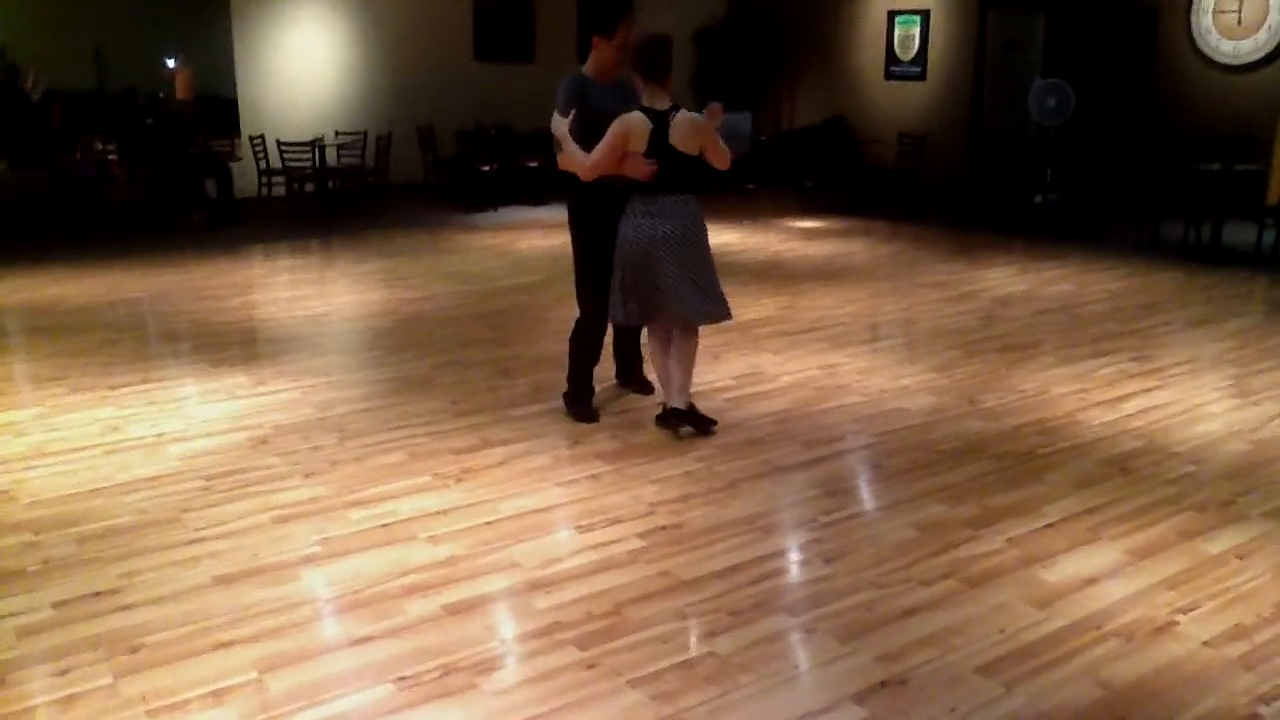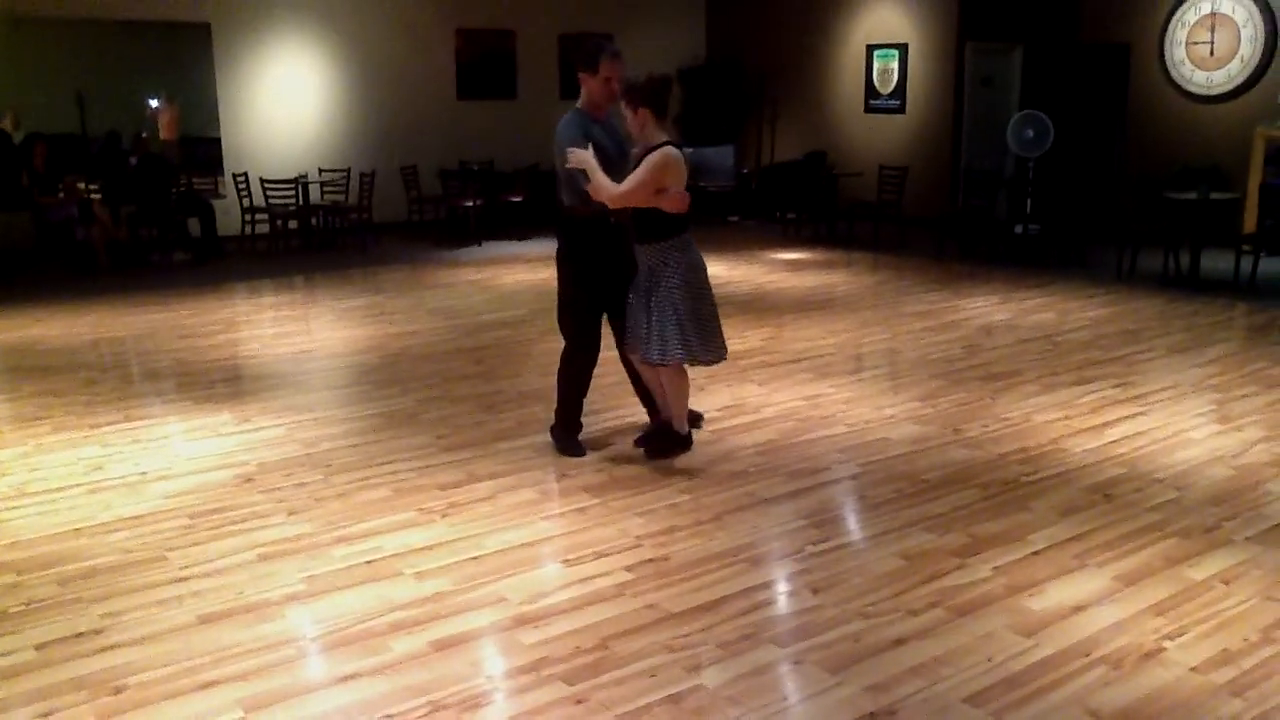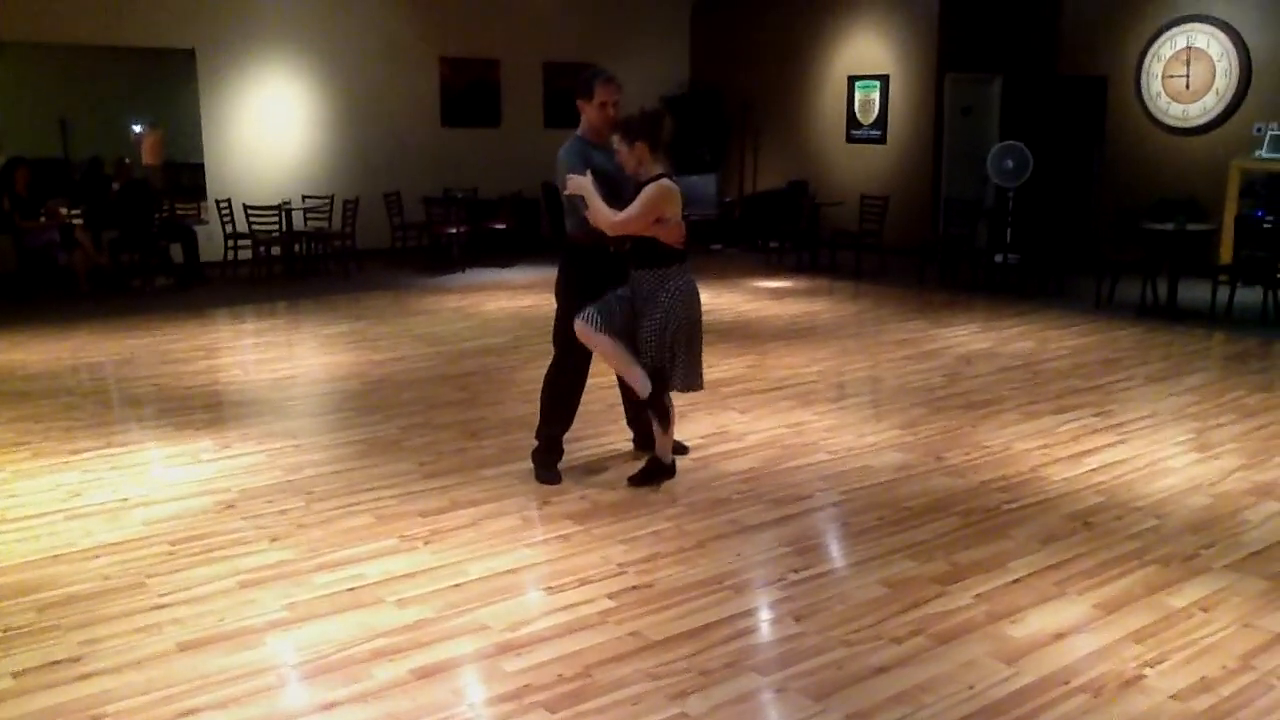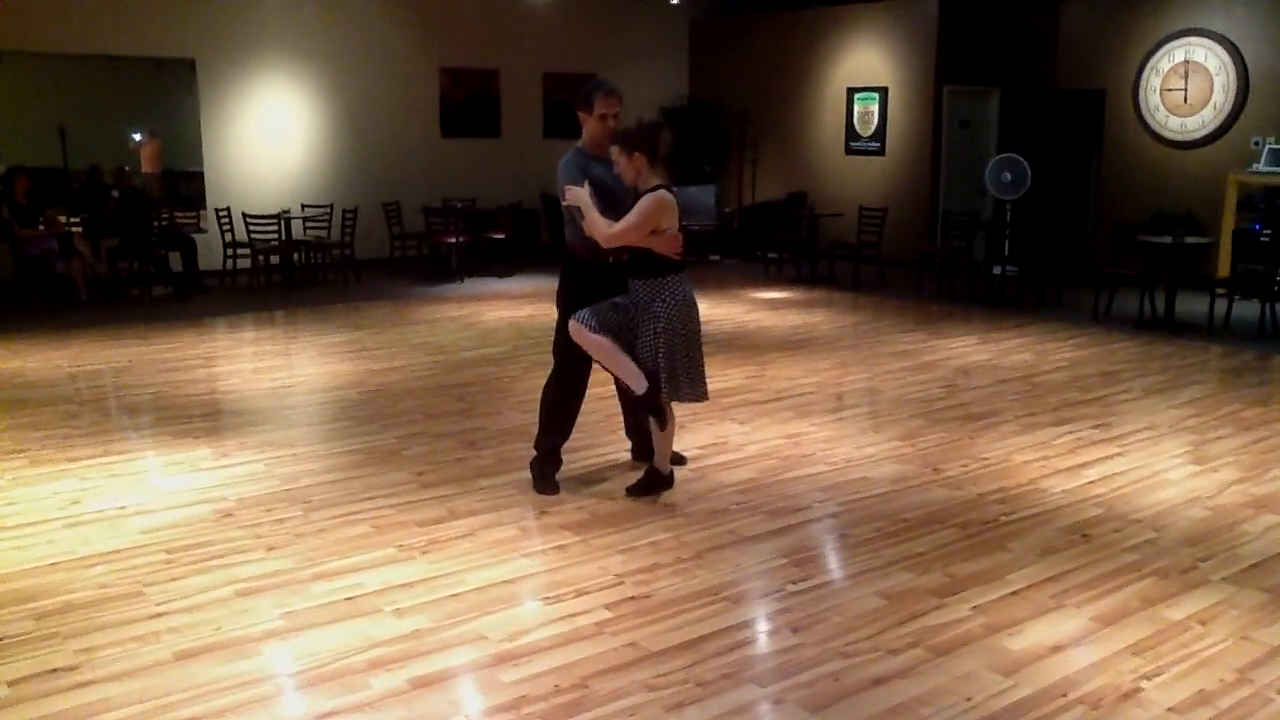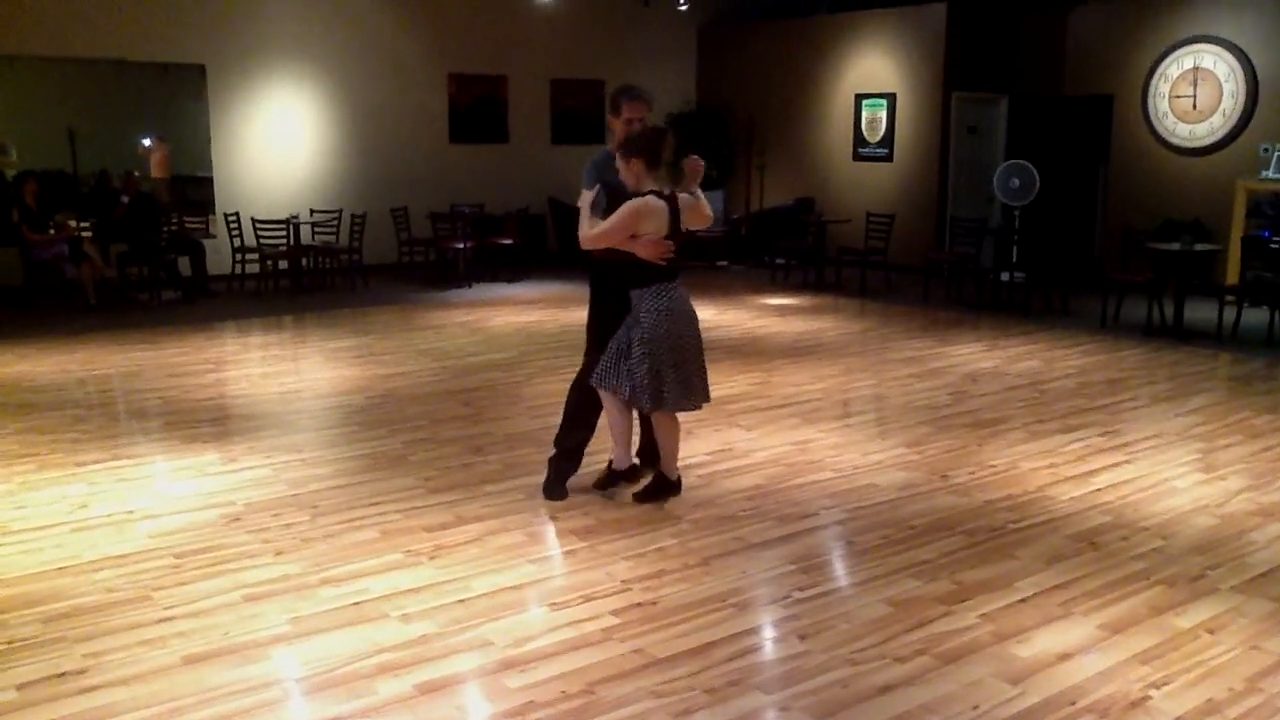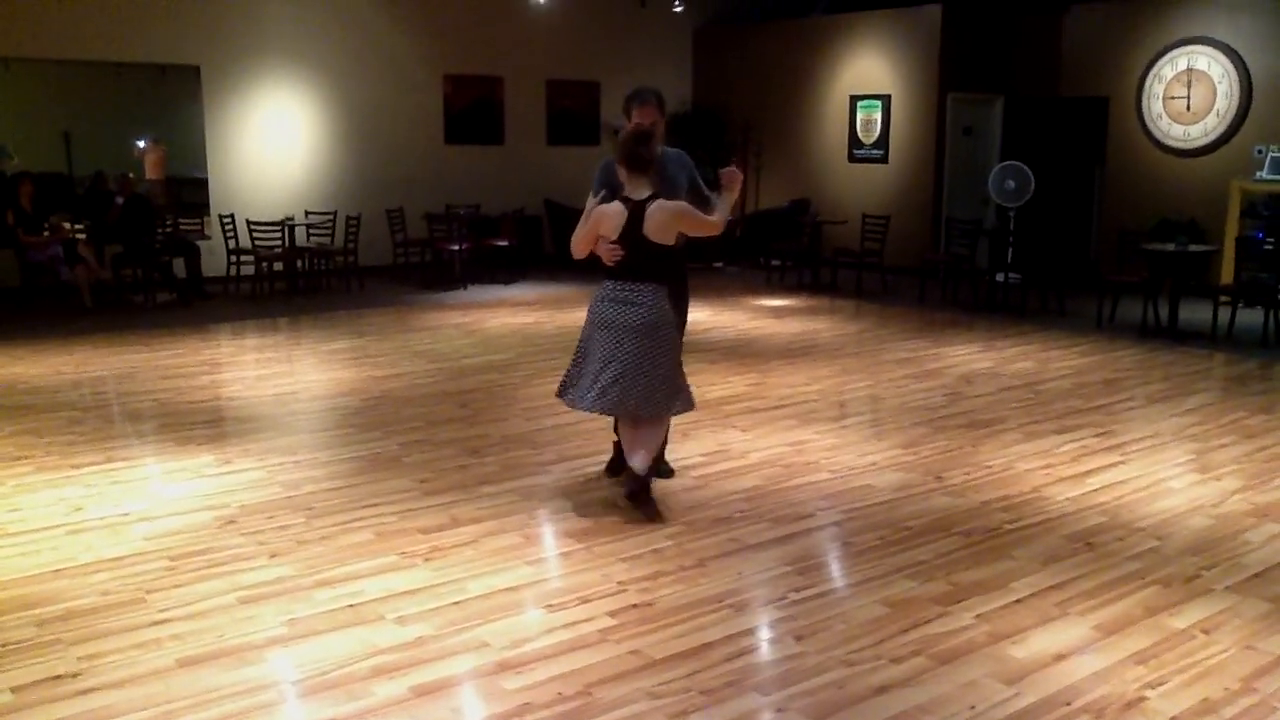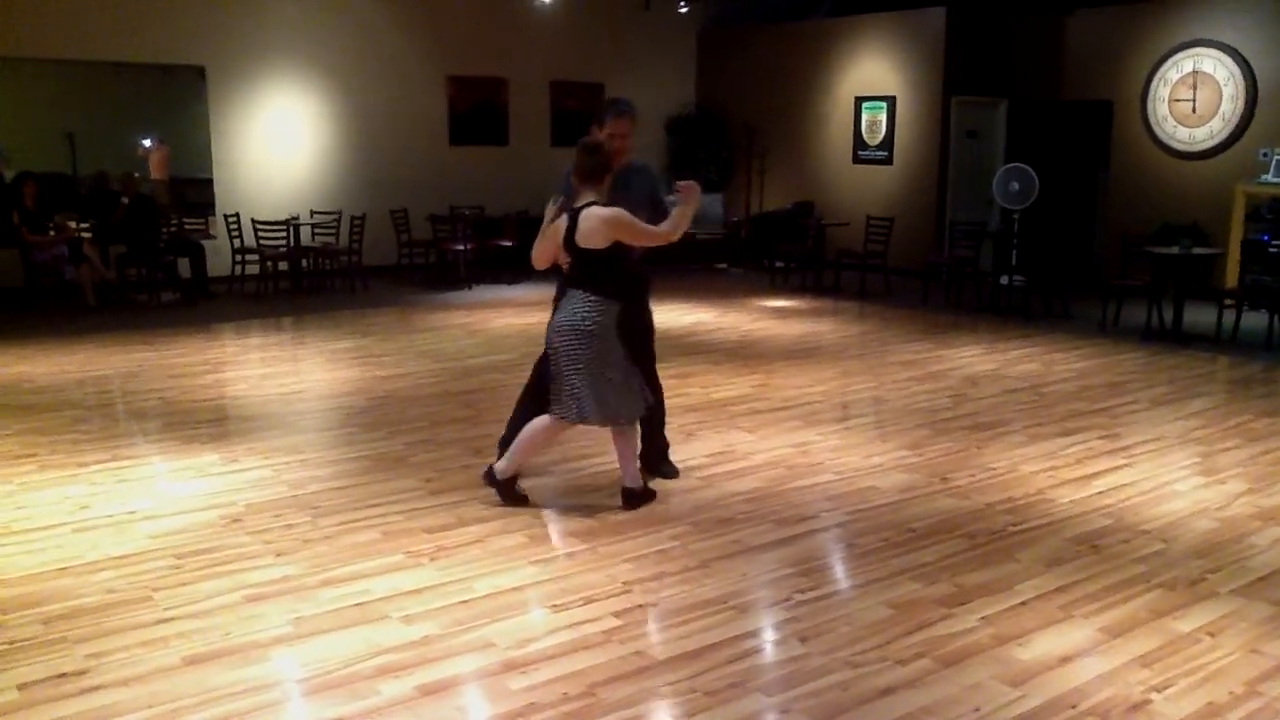
dt=0.7s
person 1, frame 1
left shoulder: (626, 86)
right shoulder: (575, 90)
right wrist: (624, 166)
left hip: (629, 199)
right hip: (593, 204)
right knee: (596, 301)
left ankle: (628, 367)
right ankle: (578, 392)
person 1, frame 2
left shoulder: (610, 122)
right shoulder: (572, 129)
right wrist: (658, 201)
left hip: (615, 234)
right hip: (583, 238)
left knee: (633, 326)
right knee: (583, 338)
left ankle: (660, 409)
right ankle: (565, 427)
person 1, frame 3
left shoulder: (617, 148)
right shoulder: (573, 155)
right wrist: (656, 231)
left hip: (619, 262)
right hip: (584, 265)
right knee: (571, 360)
left ankle: (646, 433)
right ankle: (547, 451)
person 1, frame 4
right shoulder: (574, 167)
right wrist: (651, 242)
left hip: (621, 274)
right hip: (585, 276)
right knee: (570, 371)
left ankle: (645, 444)
right ankle: (545, 461)
person 1, frame 5
right shoulder: (600, 168)
right wrist: (635, 245)
right hip: (613, 278)
right knee: (596, 371)
left ankle: (648, 454)
right ankle: (562, 465)
person 1, frame 6
left shoulder: (679, 162)
right shoulder: (611, 169)
left elbow: (706, 214)
right wrist: (601, 248)
left hip: (671, 274)
left ankle: (654, 451)
right ankle: (626, 449)
person 1, frame 7
left shoulder: (644, 176)
right shoulder: (577, 177)
left hip: (627, 283)
left knee: (643, 371)
right knee: (552, 368)
left ankle: (655, 454)
right ankle: (509, 450)
person 2, frame 1
left shoulder: (628, 124)
right shoulder: (693, 122)
left elbow: (588, 170)
right elbow: (723, 162)
left wrist: (563, 134)
right wrist: (713, 126)
left hip: (641, 225)
right hip: (683, 223)
left knee: (656, 321)
right knee: (686, 320)
left ankle: (673, 403)
right ankle: (681, 402)
person 2, frame 2
left shoulder: (663, 157)
right shoulder: (659, 154)
left elbow: (615, 197)
left wrist: (589, 163)
left hip: (672, 264)
right hip: (655, 263)
left knee: (668, 355)
right knee: (642, 349)
left ankle: (679, 432)
right ankle: (669, 420)
person 2, frame 3
left shoulder: (662, 189)
right shoulder: (649, 187)
left elbow: (614, 225)
right elbow: (624, 226)
left wrist: (588, 190)
left hip: (667, 293)
right hip: (644, 288)
left knee: (656, 383)
right knee: (586, 326)
left ankle: (664, 461)
right ankle: (647, 390)
person 2, frame 4
left shoulder: (658, 200)
right shoulder: (651, 197)
left elbow: (609, 237)
left wrist: (584, 201)
left hip: (664, 302)
right hip: (644, 299)
left knee: (658, 393)
right knee: (580, 325)
left ankle: (661, 471)
right ankle: (644, 388)
person 2, frame 5
left shoulder: (639, 207)
right shoulder: (681, 203)
left elbow: (589, 240)
right elbow: (705, 217)
left wrist: (586, 204)
right wrist: (695, 187)
left hip: (656, 309)
right hip: (666, 304)
left knee: (657, 402)
right knee: (611, 383)
left ankle: (669, 478)
right ankle: (621, 461)
person 2, frame 6
left shoulder: (606, 213)
right shoulder: (672, 211)
left elbow: (578, 250)
right elbow: (715, 225)
right wrist: (730, 194)
left hip: (610, 309)
right hip: (652, 311)
left knee: (624, 403)
right knee: (656, 401)
left ankle: (639, 479)
right ankle: (639, 468)
person 2, frame 7
left shoulder: (561, 222)
right shoulder: (610, 218)
left elbow: (539, 261)
right elbow: (664, 235)
right wrist: (688, 204)
left hip: (575, 316)
right hip: (589, 322)
left knee: (620, 403)
right knee: (565, 412)
left ankle: (634, 485)
right ankle: (500, 470)
